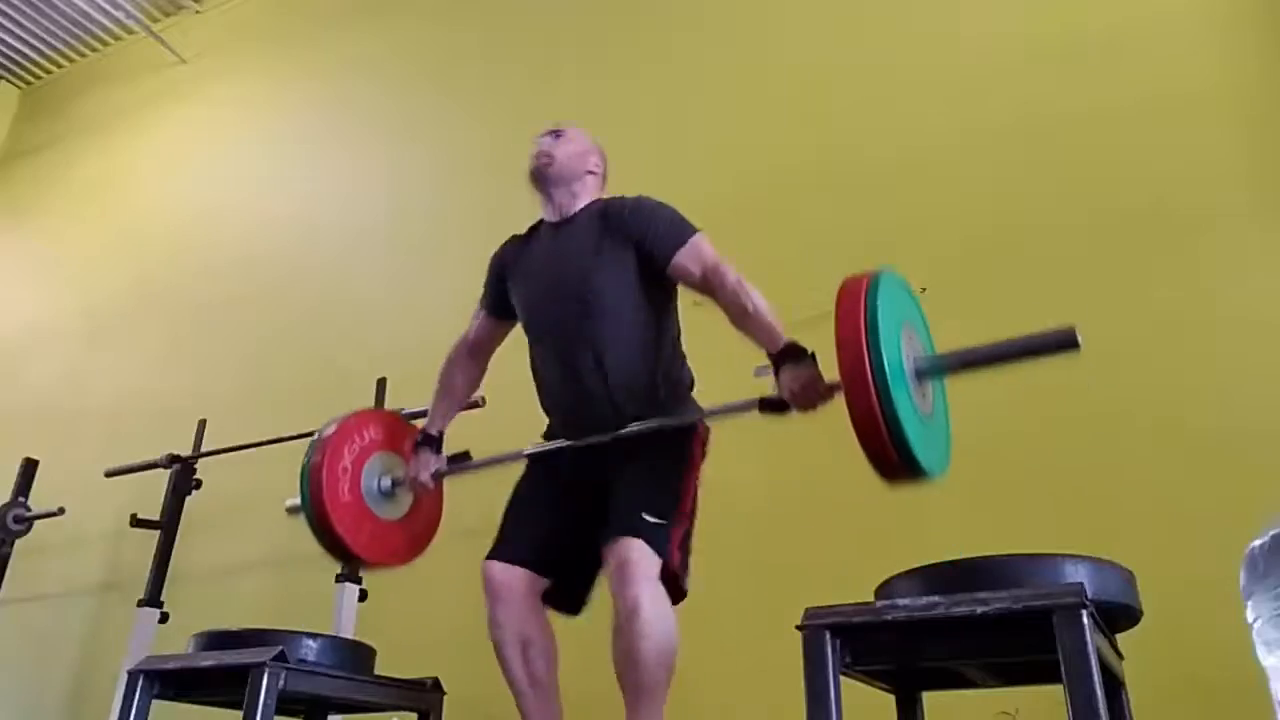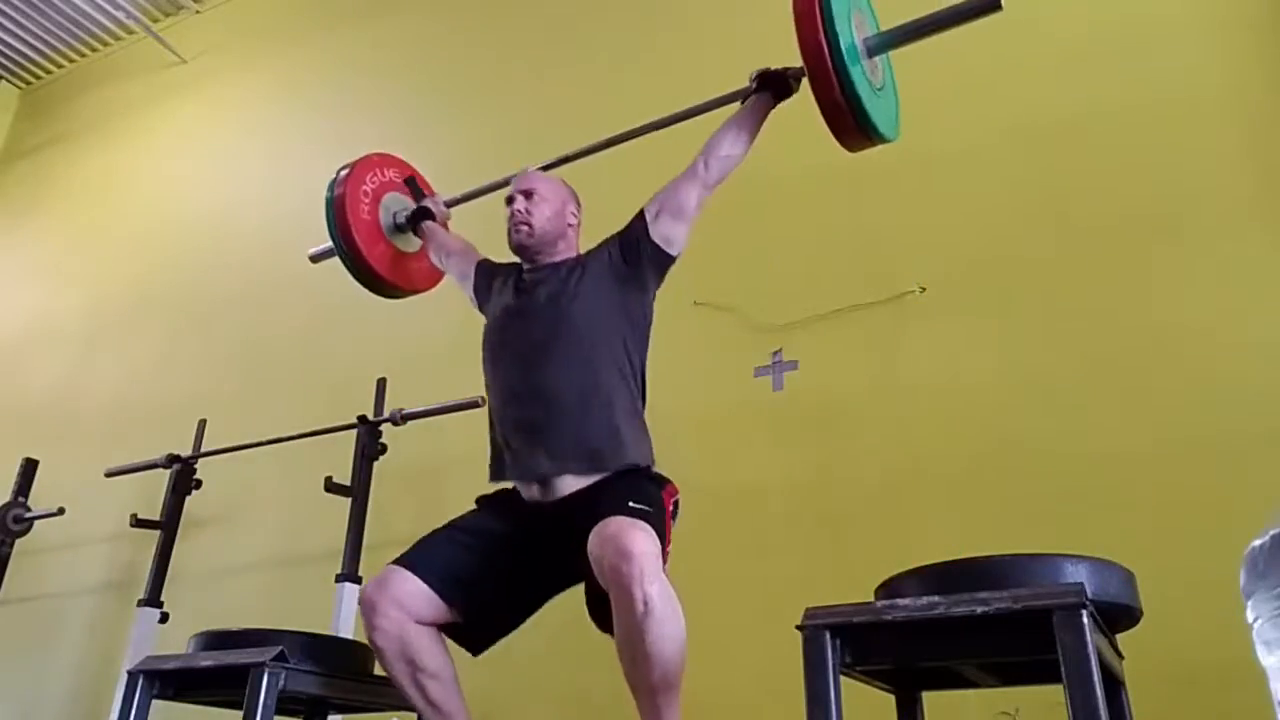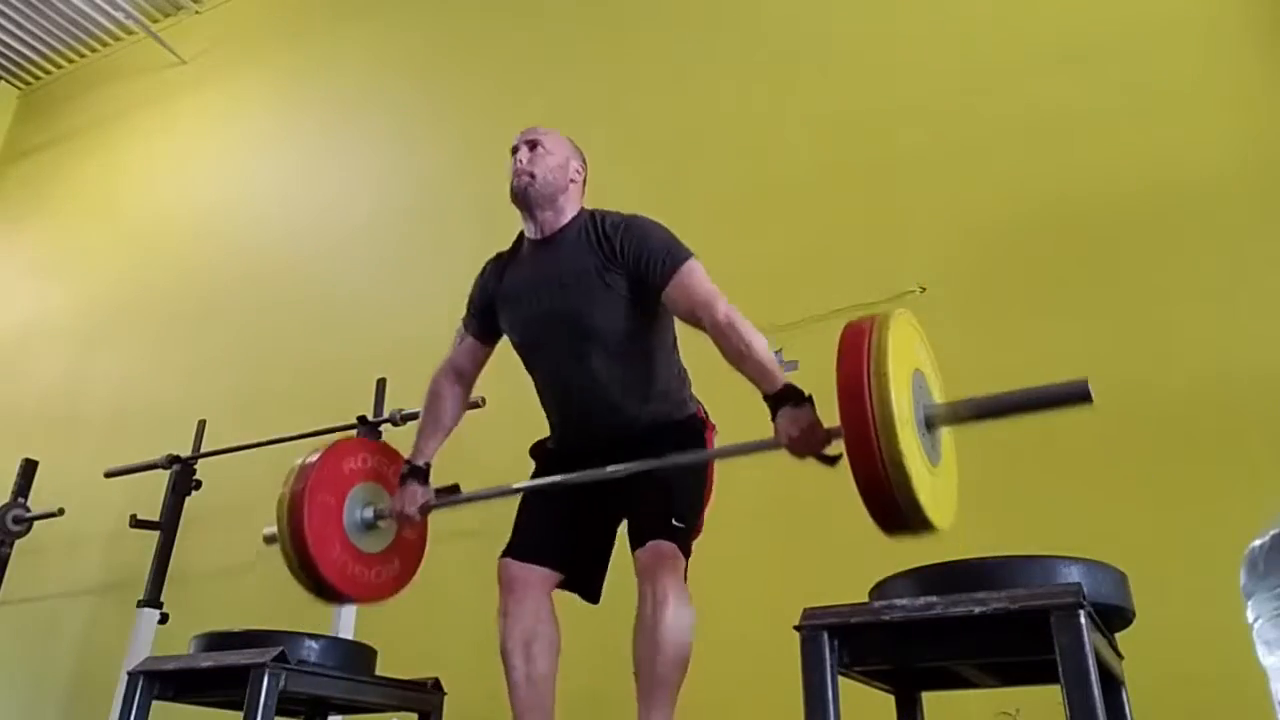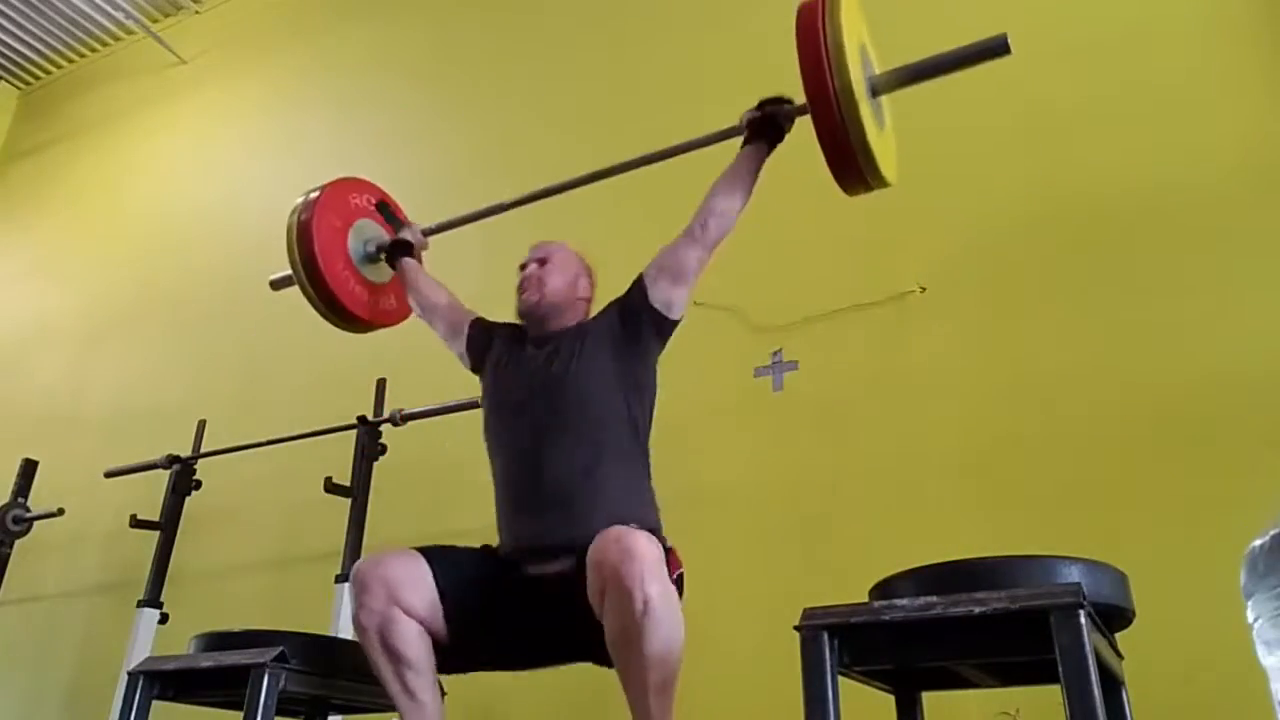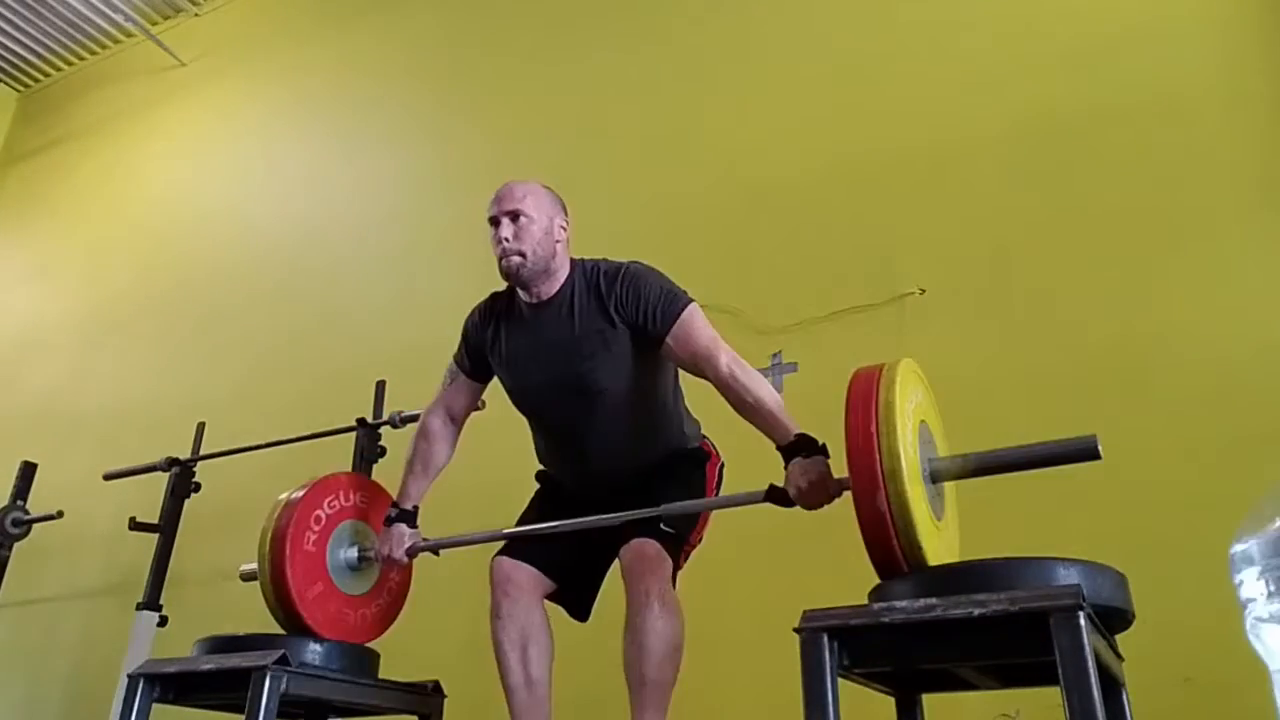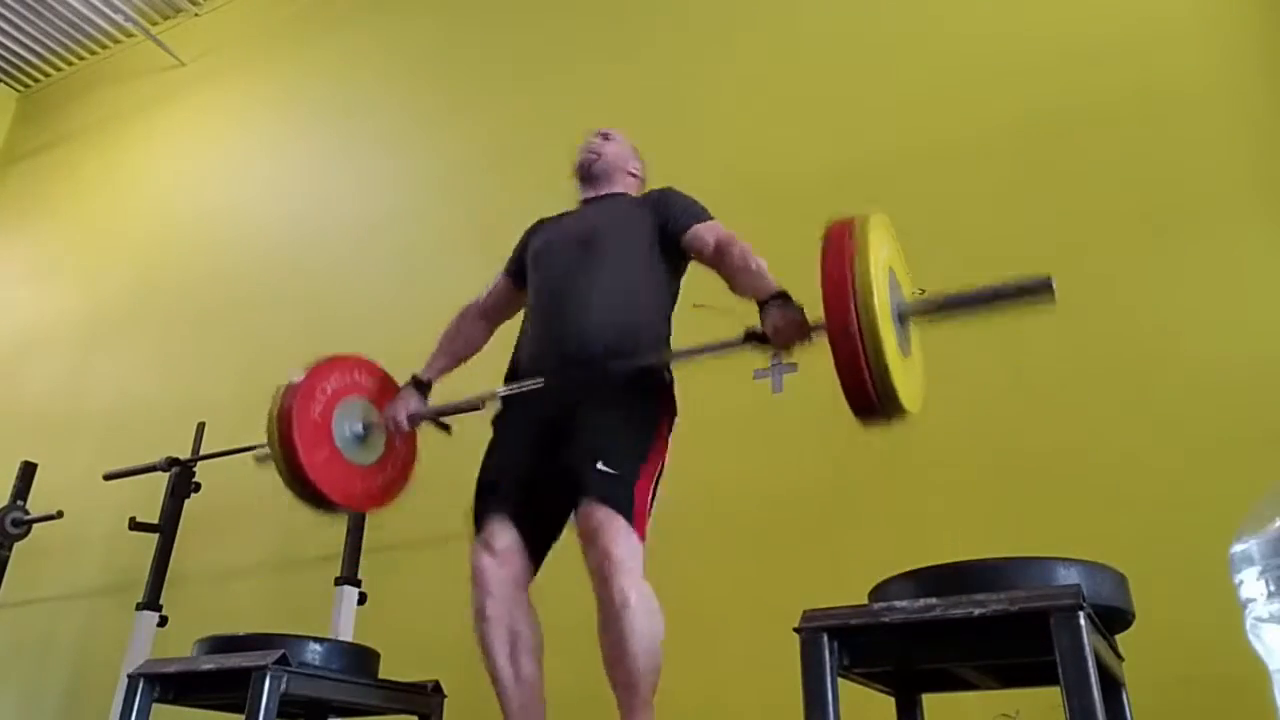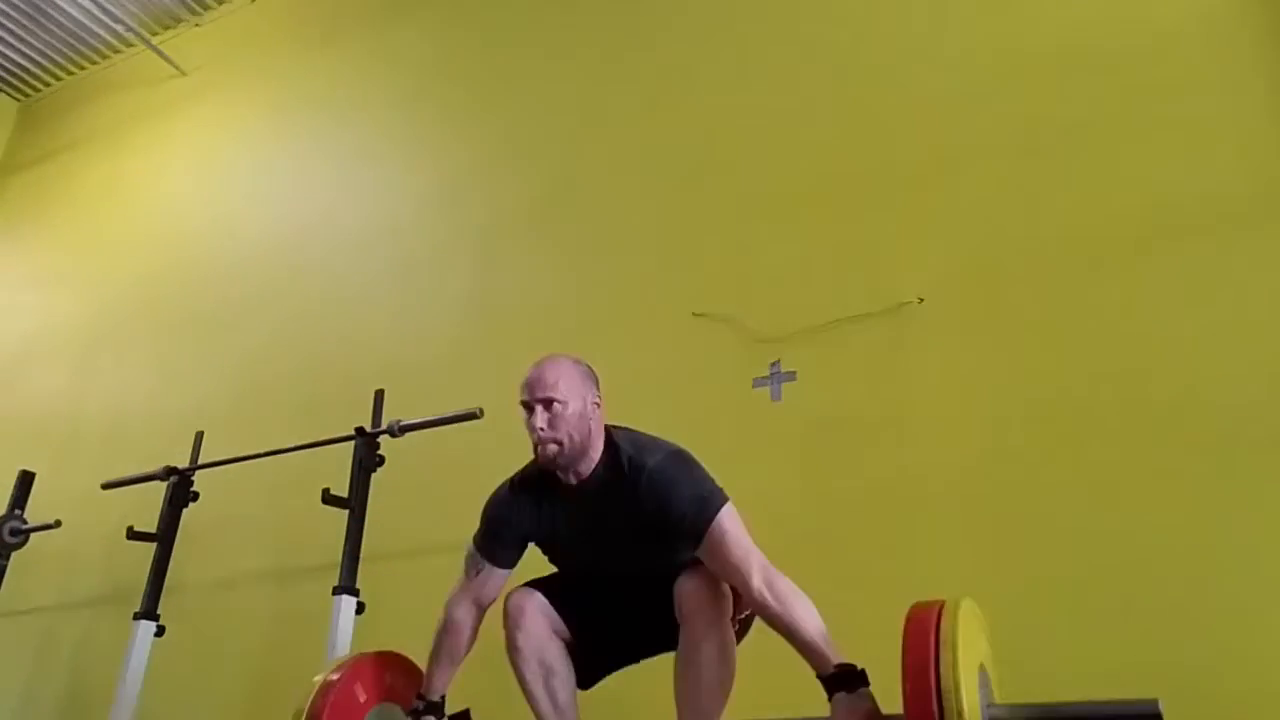
dt=0.7s
person 1, frame 1
left shoulder: (633, 219)
right shoulder: (513, 258)
left elbow: (719, 278)
right elbow: (470, 350)
left wrist: (787, 357)
right wrist: (432, 439)
left hip: (656, 431)
right hip: (572, 445)
left knee: (632, 568)
right knee: (506, 580)
person 1, frame 2
left shoulder: (619, 267)
right shoulder: (498, 287)
left elbow: (701, 176)
right elbow: (454, 256)
left wrist: (763, 100)
left hip: (614, 487)
right hip: (520, 509)
left knee: (628, 562)
right knee: (387, 601)
person 1, frame 3
left shoulder: (626, 238)
right shoulder: (499, 278)
left elbow: (716, 315)
right elbow: (455, 376)
left wrist: (785, 399)
right wrist: (417, 469)
left hip: (664, 440)
right hip: (574, 451)
left knee: (659, 565)
right knee: (520, 578)
person 1, frame 4
left shoulder: (621, 334)
right shoulder: (498, 349)
left elbow: (702, 235)
right elbow: (439, 311)
left wrist: (759, 144)
right wrist: (404, 258)
left hip: (609, 591)
right hip: (518, 585)
left knee: (624, 561)
right knee: (379, 582)
person 1, frame 5
left shoulder: (623, 287)
right shoulder: (488, 324)
left elbow: (719, 363)
right elbow: (444, 416)
left wrist: (799, 449)
right wrist: (403, 513)
left hip: (666, 470)
right hip: (573, 485)
left knee: (644, 568)
right knee: (511, 578)
person 1, frame 6
left shoulder: (658, 207)
right shoulder: (543, 234)
left elbow: (725, 249)
right elbow: (483, 311)
left wrist: (773, 302)
right wrist: (420, 384)
left hip: (622, 386)
right hip: (535, 396)
left knee: (611, 548)
right knee: (495, 563)
person 1, frame 7
left shoulder: (657, 471)
right shoulder: (520, 498)
left elbow: (759, 579)
right elbow: (468, 601)
left hip: (686, 597)
left knee: (704, 587)
right knee: (525, 606)
